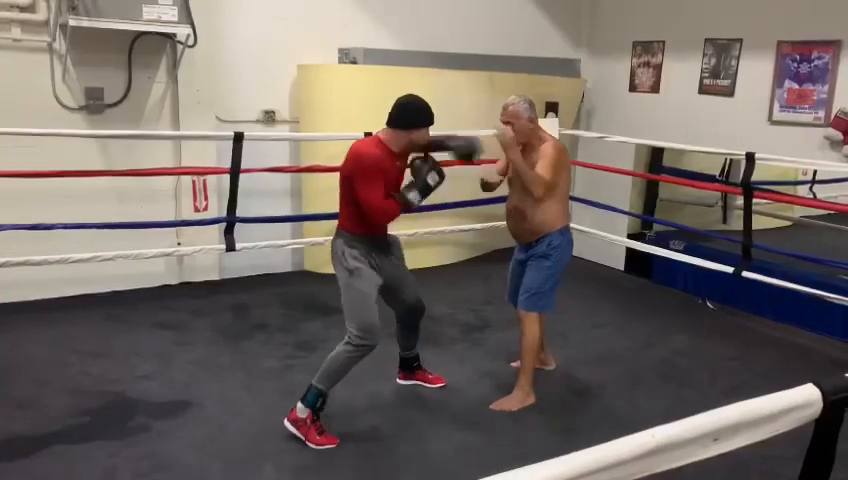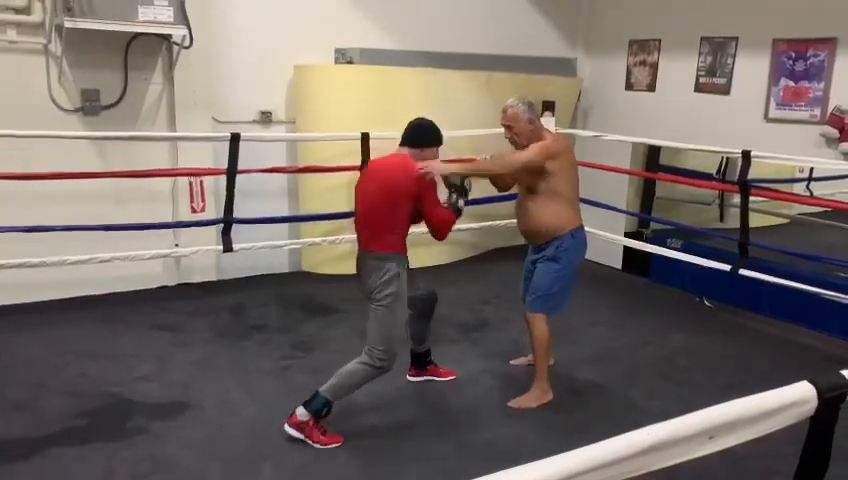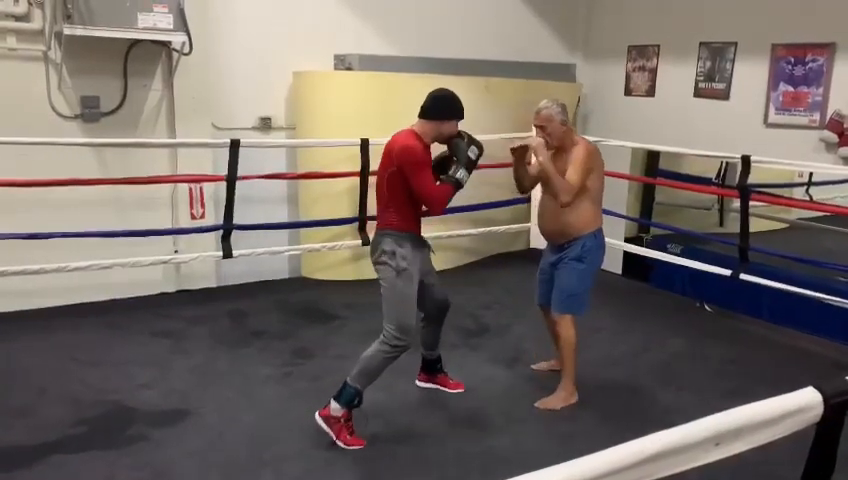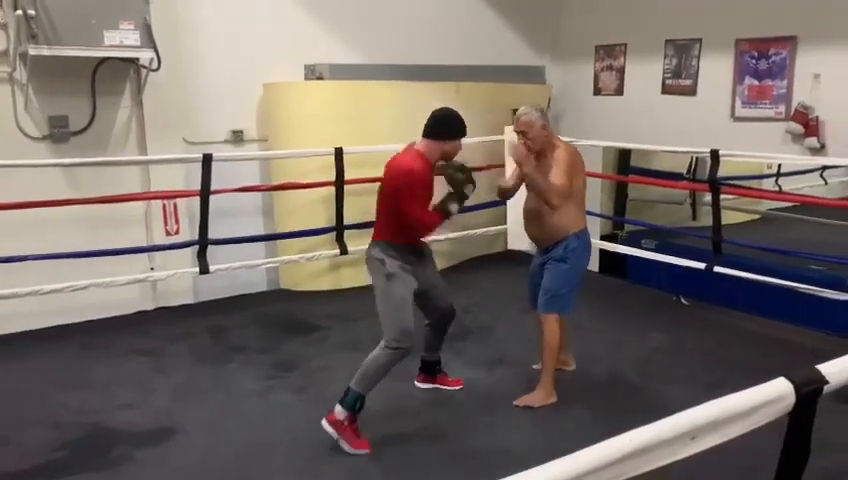
dt=1s
person 1, frame 1
left shoulder: (397, 147)
right shoulder: (364, 154)
left elbow: (424, 148)
right elbow: (379, 213)
left wrist: (450, 144)
right wrist: (420, 187)
left hip: (383, 245)
right hip: (354, 249)
left knee: (412, 306)
right knee: (364, 337)
left ankle: (409, 369)
right ankle: (304, 412)
person 1, frame 2
left shoulder: (376, 167)
right shoulder: (418, 176)
right elbow: (440, 231)
right wrist: (459, 196)
left hip: (373, 260)
right hip: (386, 266)
left knee: (425, 298)
right knee: (378, 358)
left ankle: (421, 364)
right ankle: (304, 416)
person 1, frame 3
left shoulder: (412, 142)
right shoulder: (407, 147)
left elbow: (424, 178)
right elbow: (436, 201)
left wrist: (450, 157)
right wrist: (464, 166)
left hip: (411, 242)
right hip: (395, 246)
left knee: (438, 304)
right knee: (397, 336)
left ankle: (429, 373)
right ankle: (336, 410)
person 1, frame 4
left shoulder: (415, 155)
right shoulder: (412, 167)
right elbow: (421, 226)
right wrist: (456, 199)
left hip: (412, 251)
right hip: (390, 257)
left knee: (443, 310)
right knee: (398, 341)
left ankle: (430, 371)
right ankle: (342, 415)
person 2, frame 1
left shoulder: (550, 148)
right shoulder: (516, 148)
left elbow: (538, 190)
right elbow: (497, 176)
left wrist: (508, 151)
right wrist: (490, 178)
left hip: (550, 244)
right hip: (525, 242)
left knee: (528, 311)
right knee: (521, 304)
left ankle: (524, 391)
right ankle: (543, 357)
person 2, frame 2
left shoulder: (550, 148)
right shoulder: (528, 148)
left elbow: (503, 168)
right elbow: (505, 183)
left wrist: (448, 166)
right wrist: (485, 171)
left hip: (564, 243)
right hip: (543, 242)
left knee: (535, 311)
right knee: (532, 304)
left ankle: (541, 389)
right ankle: (541, 355)
person 2, frame 3
left shoulder: (582, 151)
right shoulder: (548, 151)
left elbow: (565, 195)
right elbow: (525, 186)
left wrist: (540, 162)
right wrist: (520, 161)
left hip: (582, 247)
right hip: (555, 245)
left knee: (562, 313)
right knee: (547, 305)
left ankle: (567, 390)
right ankle: (562, 359)
person 2, frame 4
left shoulder: (563, 155)
right shoulder: (533, 155)
left elbow: (555, 198)
right elbow: (506, 191)
left wrist: (525, 168)
right wrist: (510, 180)
left hip: (568, 247)
right hip: (546, 246)
left knee: (550, 312)
right knee: (541, 307)
left ankle: (545, 389)
right ankle: (563, 357)
